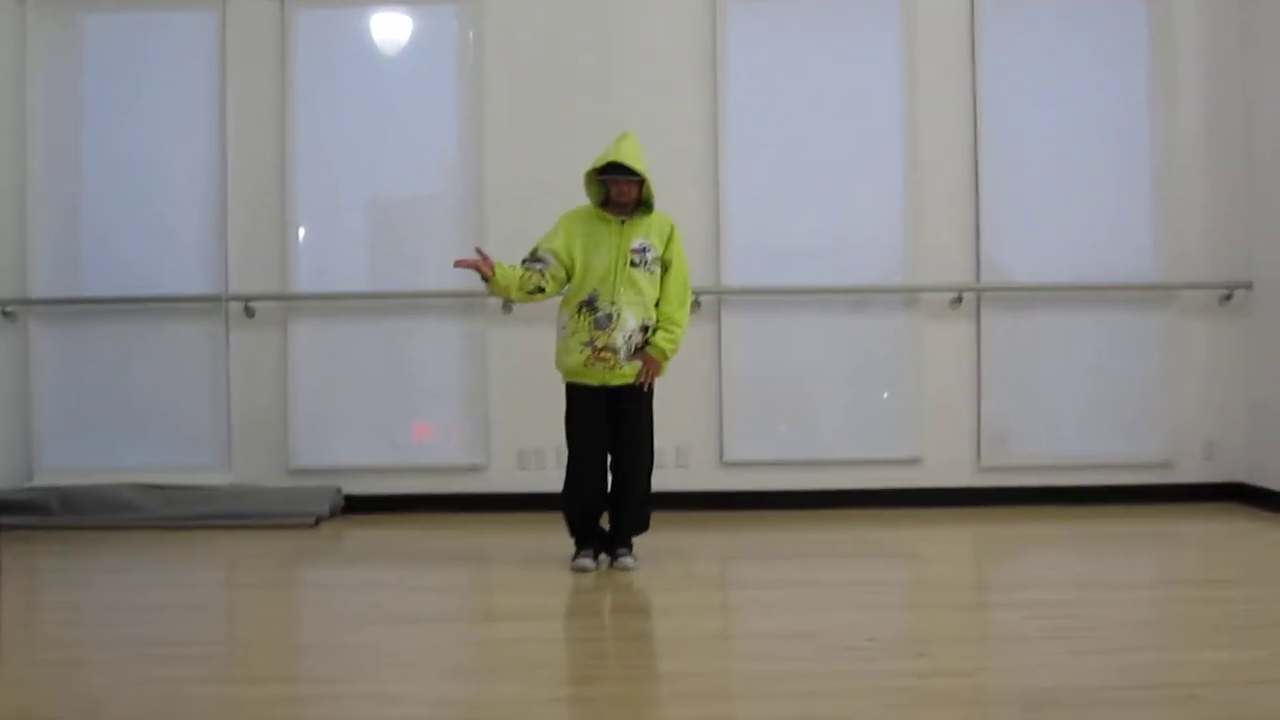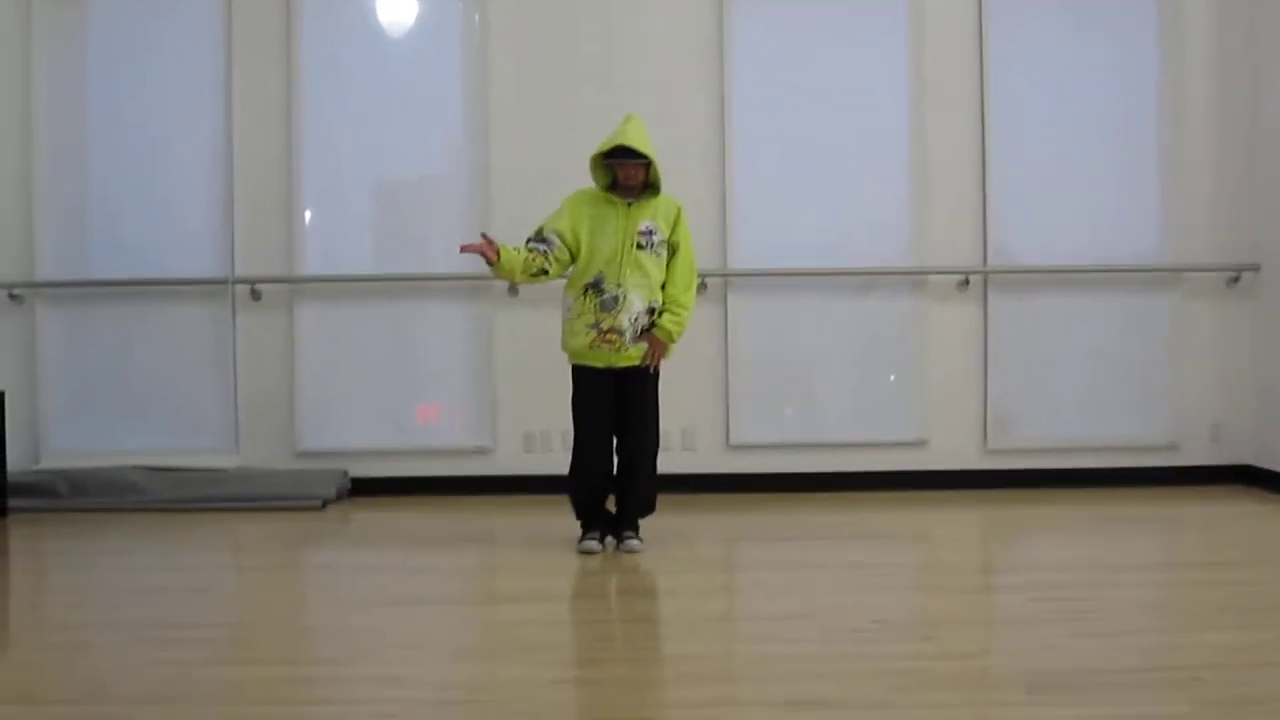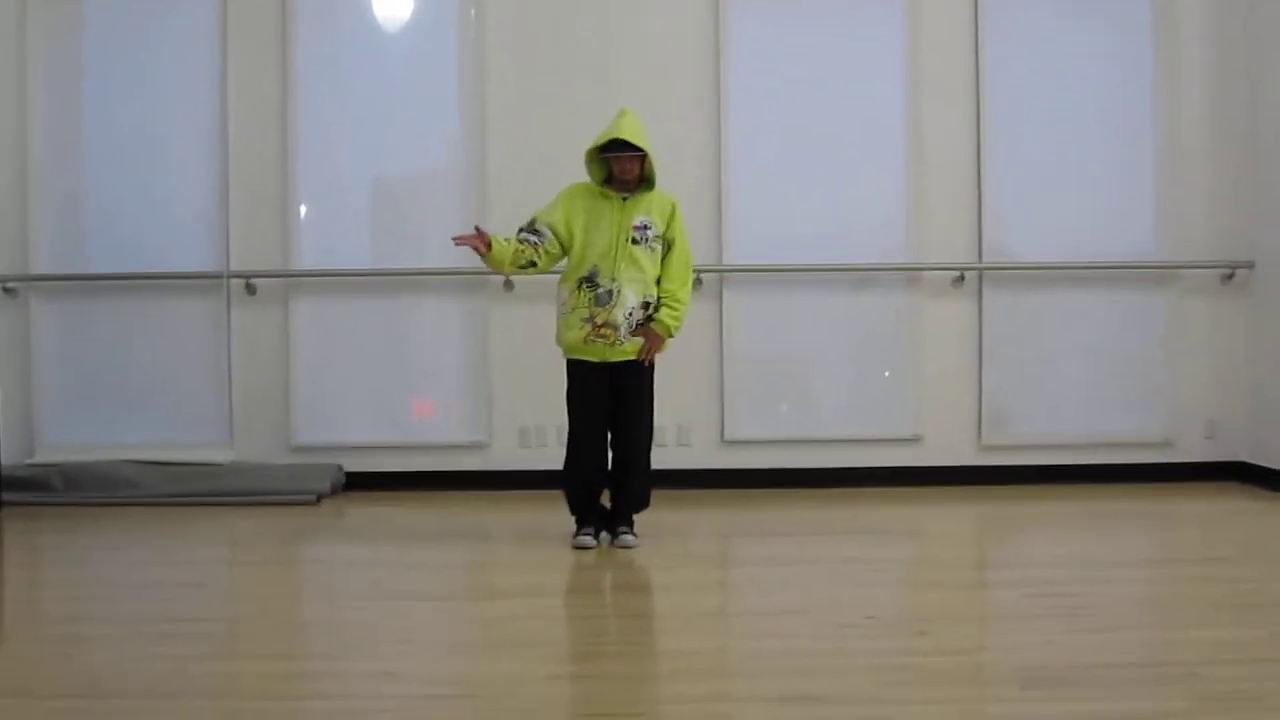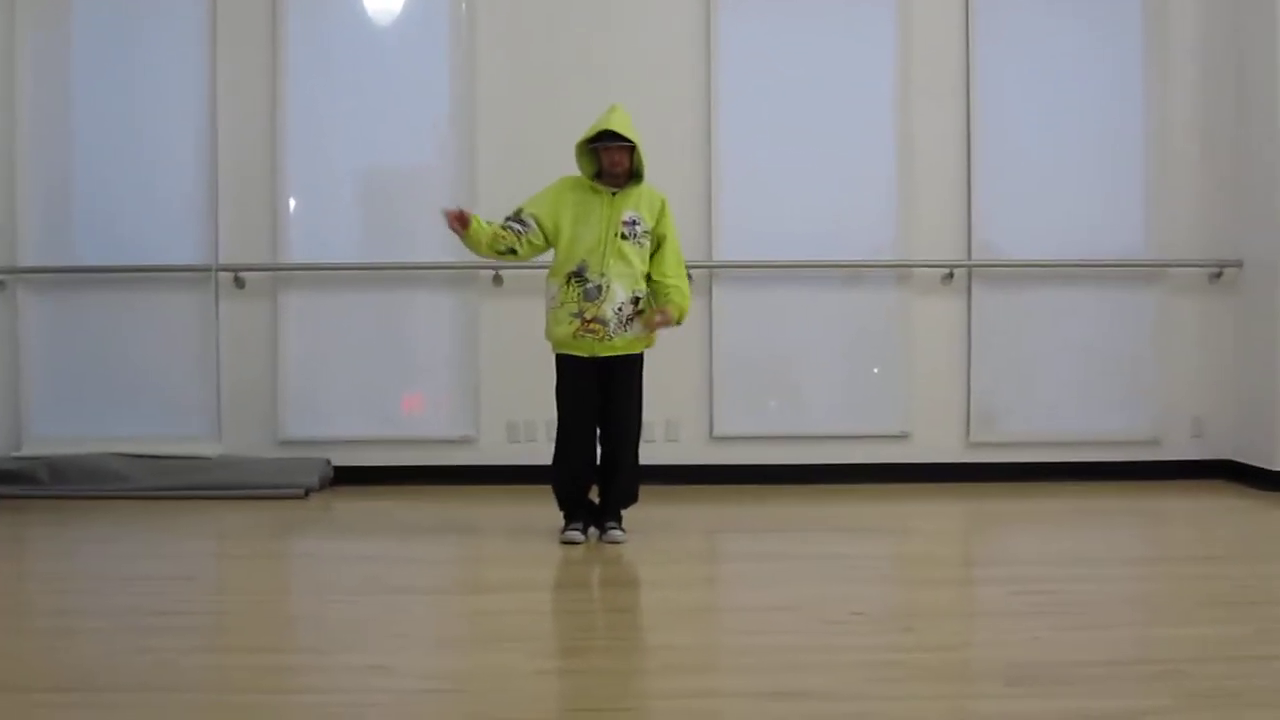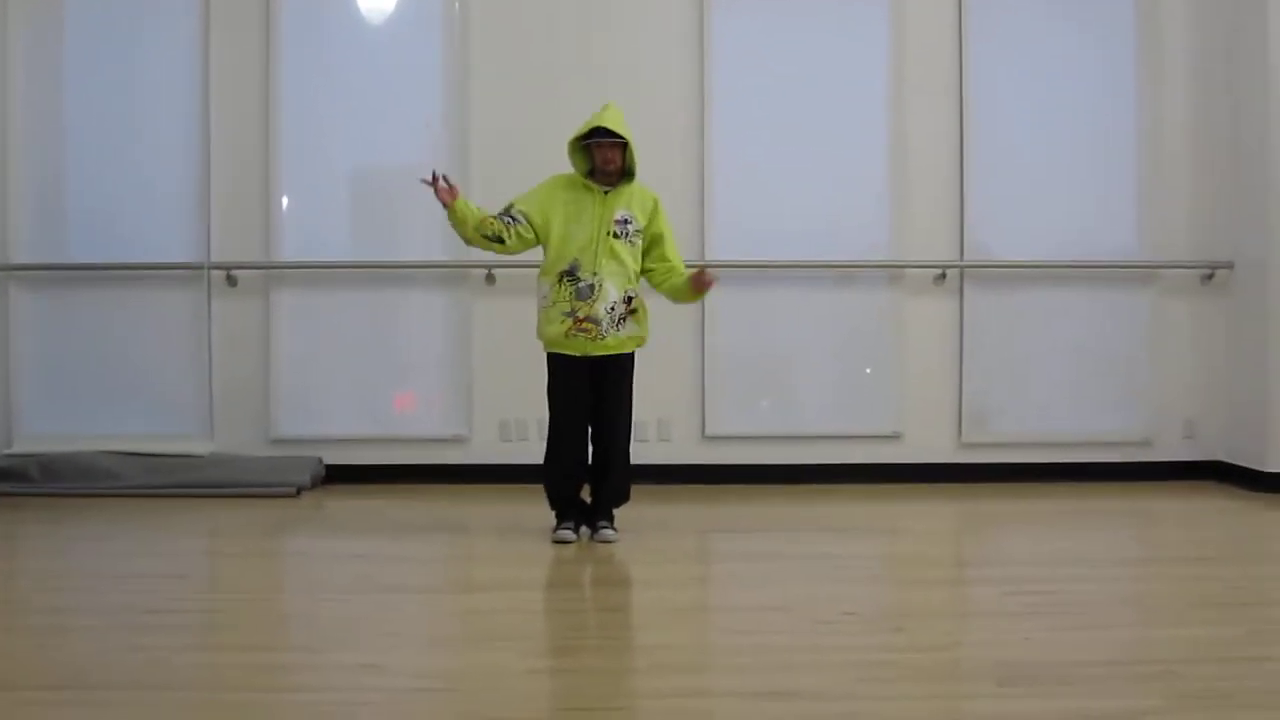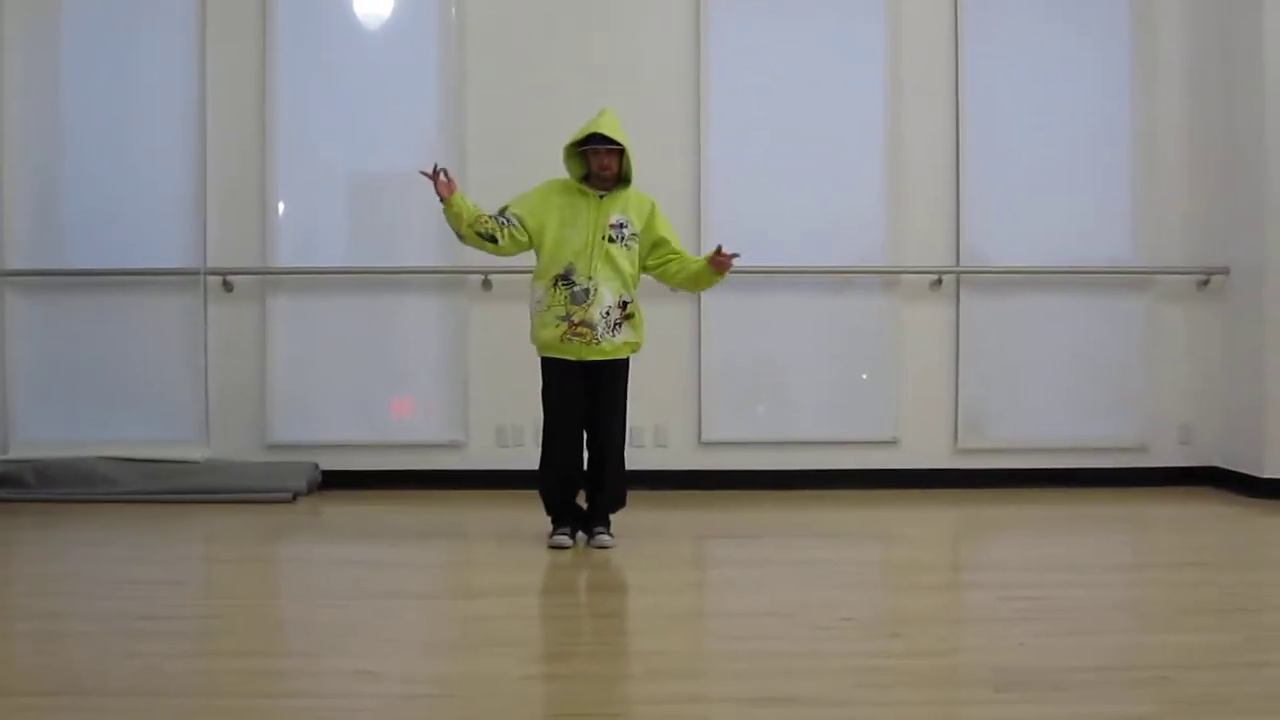
dt=0.1s
person 1, frame 1
left shoulder: (662, 228)
right shoulder: (575, 223)
left elbow: (675, 297)
right elbow: (540, 277)
left wrist: (660, 349)
right wrist: (497, 275)
left hip: (635, 369)
right hip: (585, 367)
left knee: (633, 459)
right knee: (585, 458)
left ankle: (622, 538)
right ankle: (586, 538)
person 1, frame 2
left shoulder: (669, 211)
right shoulder: (580, 205)
left elbow: (681, 280)
right elbow: (545, 258)
left wrist: (666, 331)
right wrist: (502, 259)
left hip: (641, 352)
right hip: (591, 349)
left knee: (639, 442)
right knee: (591, 441)
left ankle: (629, 520)
right ankle: (592, 521)
person 1, frame 3
left shoulder: (663, 206)
right shoulder: (575, 199)
left elbow: (675, 272)
right elbow: (535, 247)
left wrist: (667, 321)
right wrist: (491, 249)
left hip: (637, 346)
right hip: (585, 344)
left knee: (633, 437)
right knee: (586, 436)
left ankle: (623, 516)
right ankle: (587, 516)
person 1, frame 4
left shoulder: (652, 202)
right shoulder: (564, 193)
left elbow: (667, 266)
right elbow: (519, 237)
left wrist: (673, 306)
right wrist: (474, 230)
left hip: (627, 341)
right hip: (574, 339)
left knee: (621, 433)
right knee: (575, 431)
left ankle: (611, 511)
right ankle: (575, 511)
person 1, frame 5
left shoulder: (643, 201)
right shoulder: (554, 192)
left elbow: (662, 263)
right elbow: (506, 231)
left wrist: (691, 285)
right wrist: (457, 208)
left hip: (618, 339)
right hip: (565, 337)
left knee: (612, 432)
right knee: (566, 429)
left ankle: (603, 511)
right ankle: (567, 509)
person 1, frame 6
left shoulder: (640, 205)
right shoulder: (550, 196)
left elbow: (670, 262)
right elbow: (501, 232)
left wrist: (707, 268)
right wrist: (456, 205)
left hip: (613, 344)
right hip: (560, 343)
left knee: (608, 437)
right knee: (561, 435)
left ankle: (599, 516)
right ankle: (563, 516)
